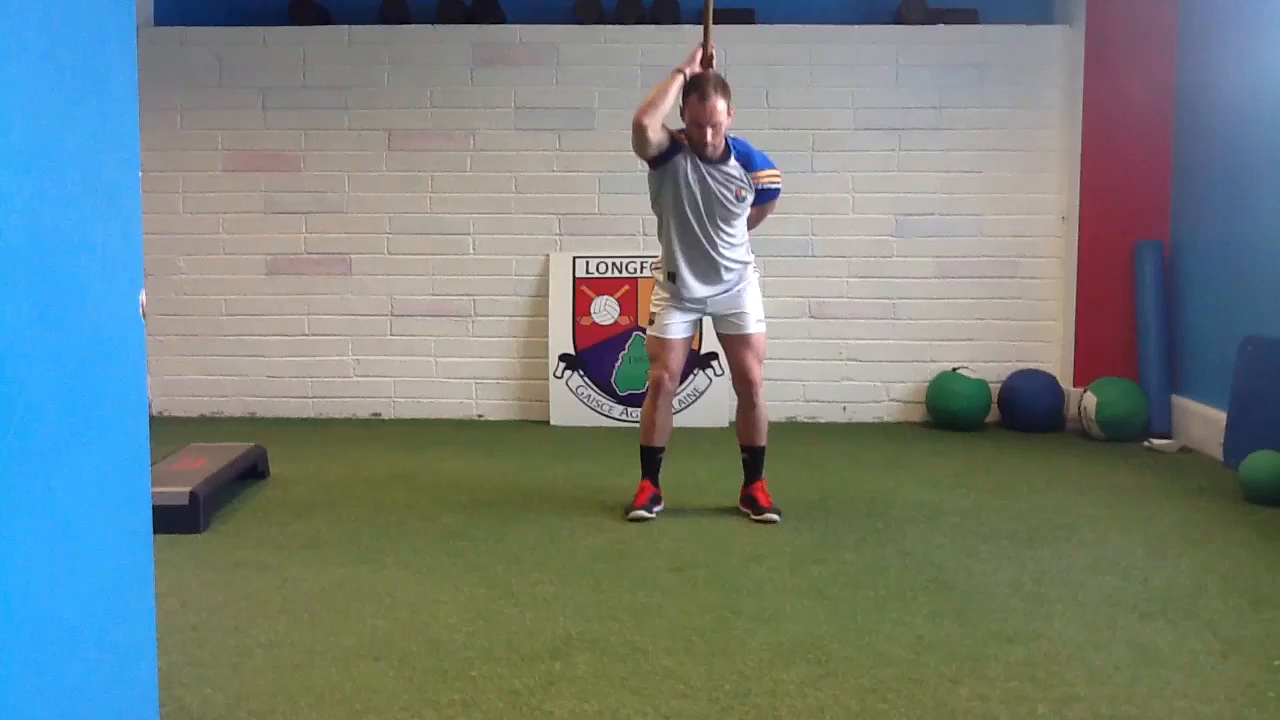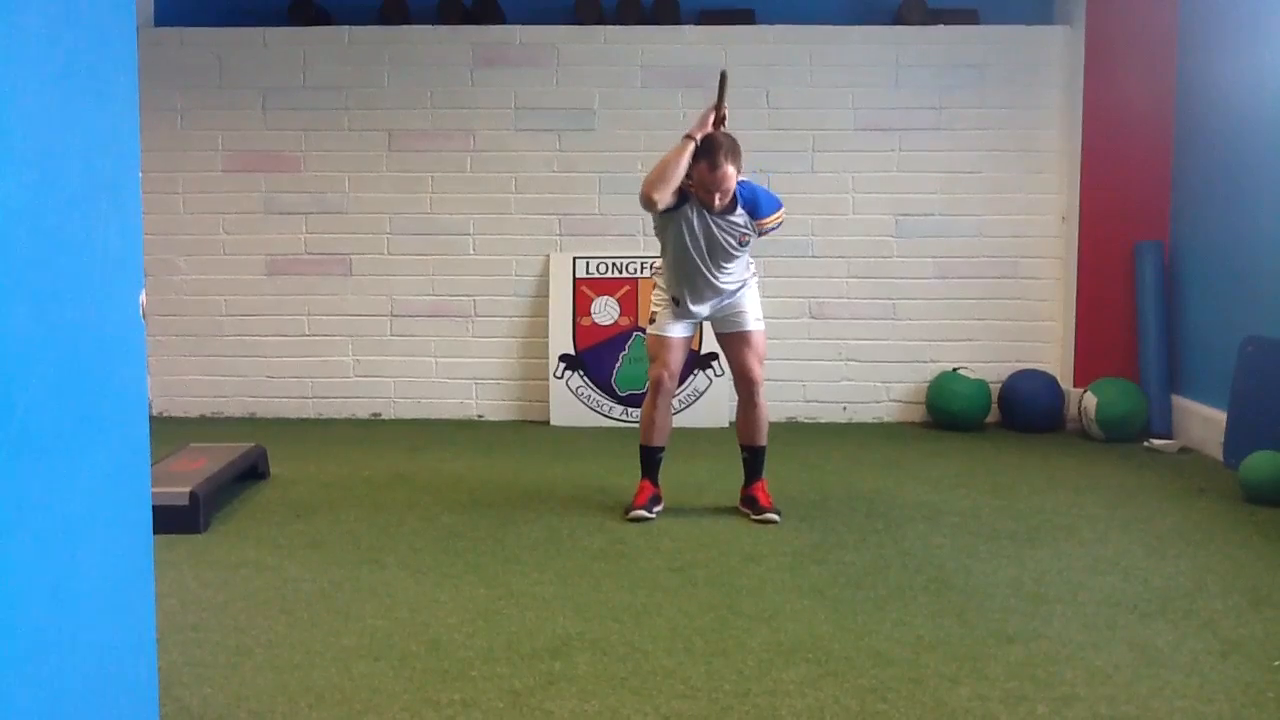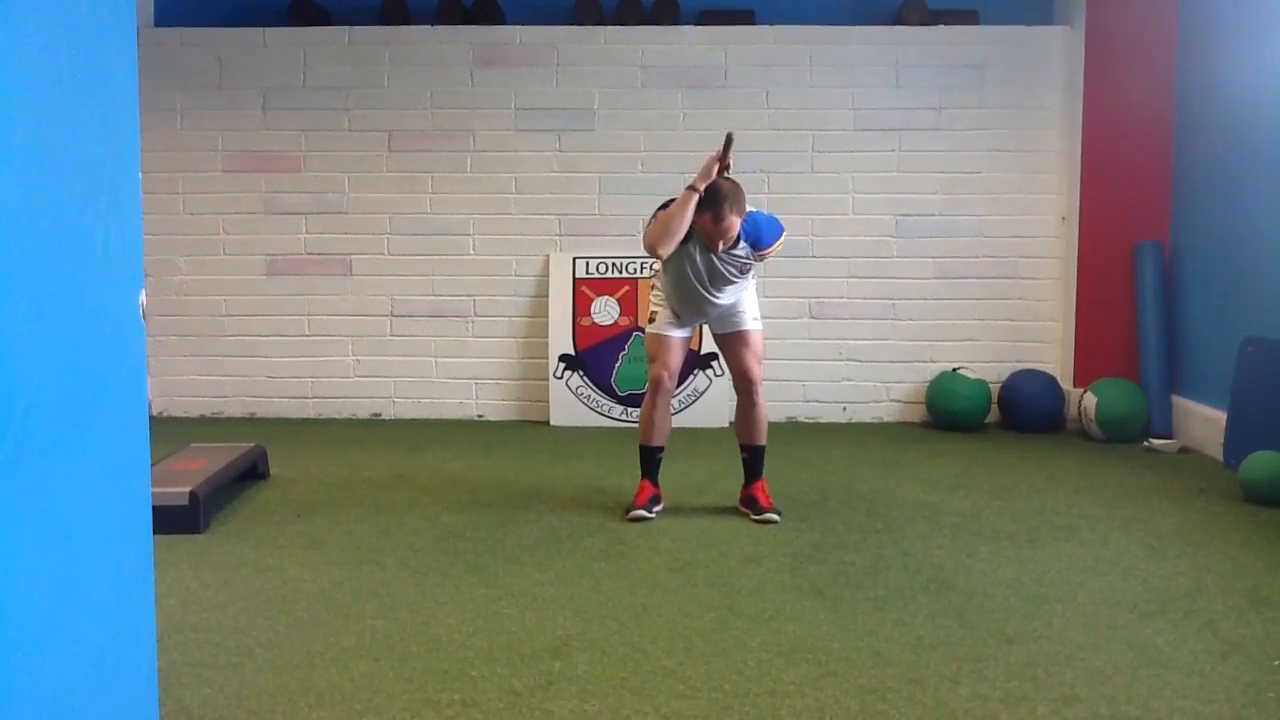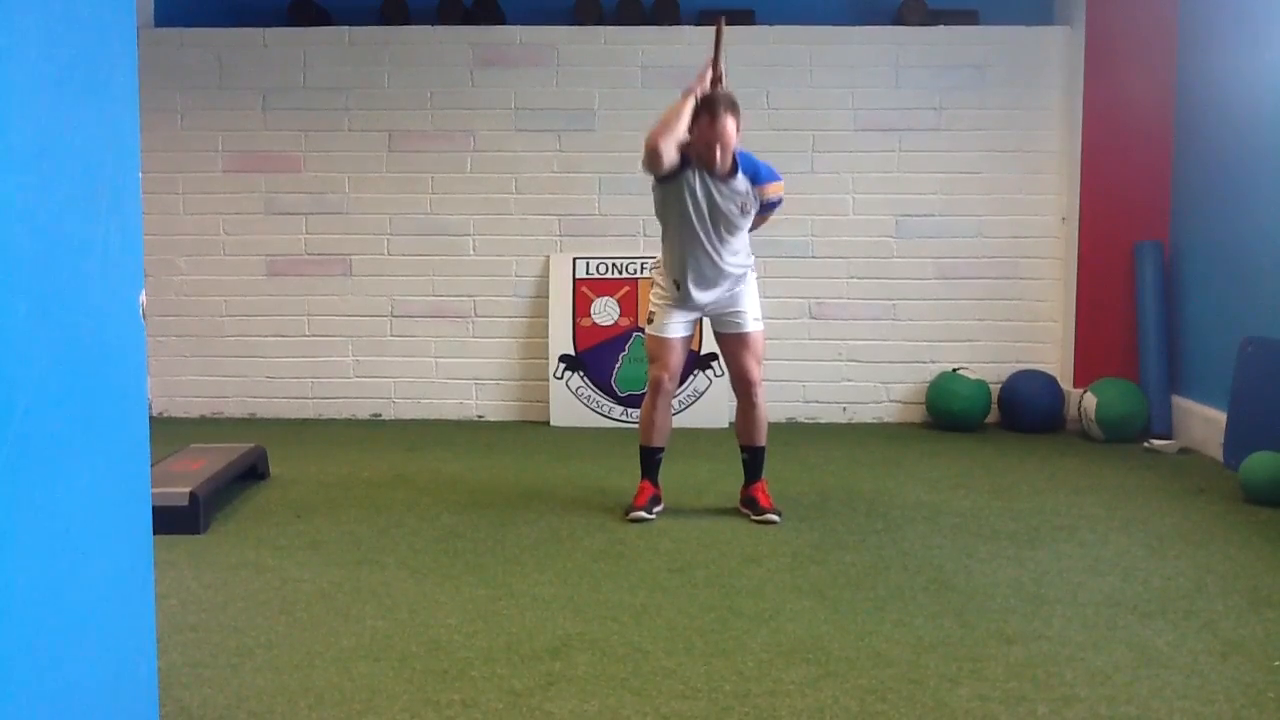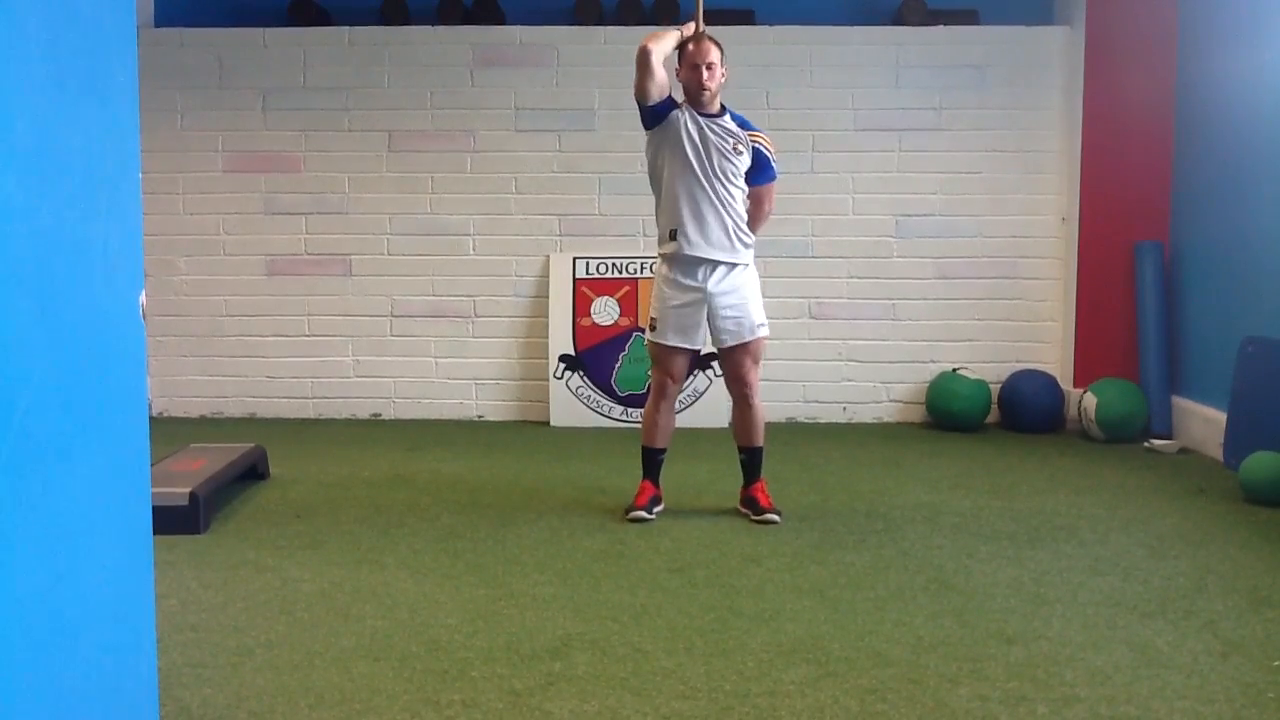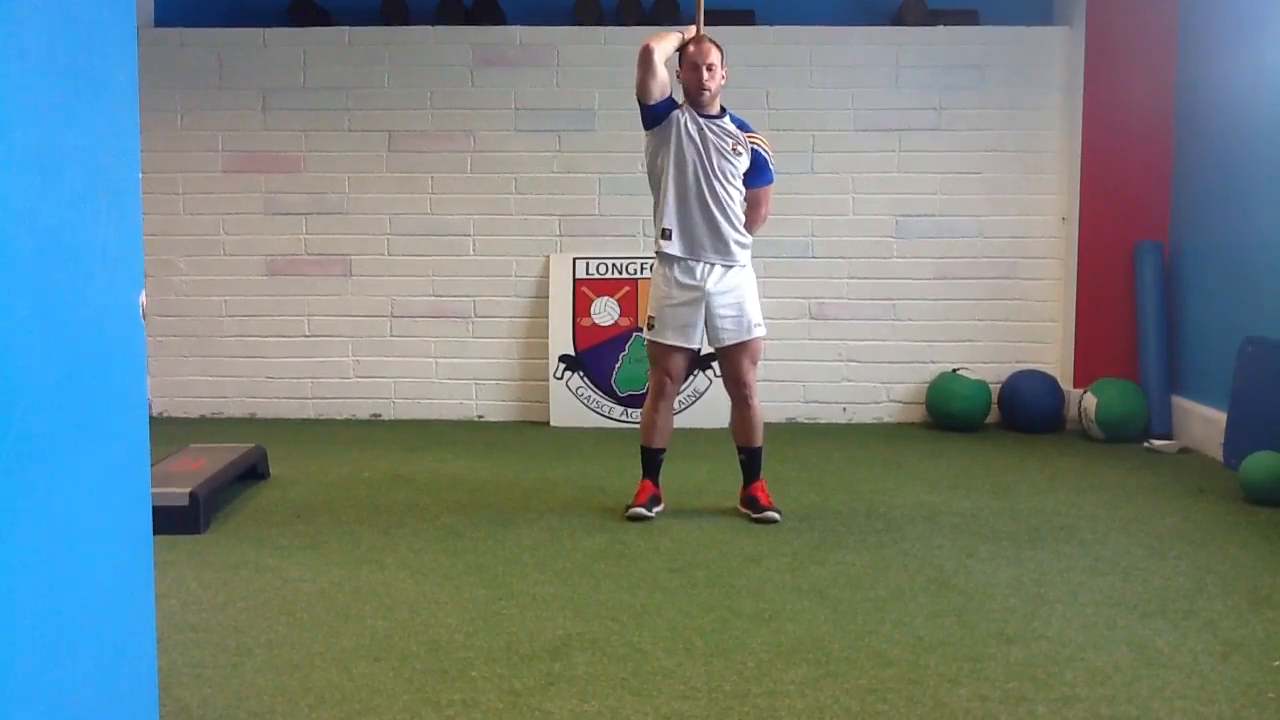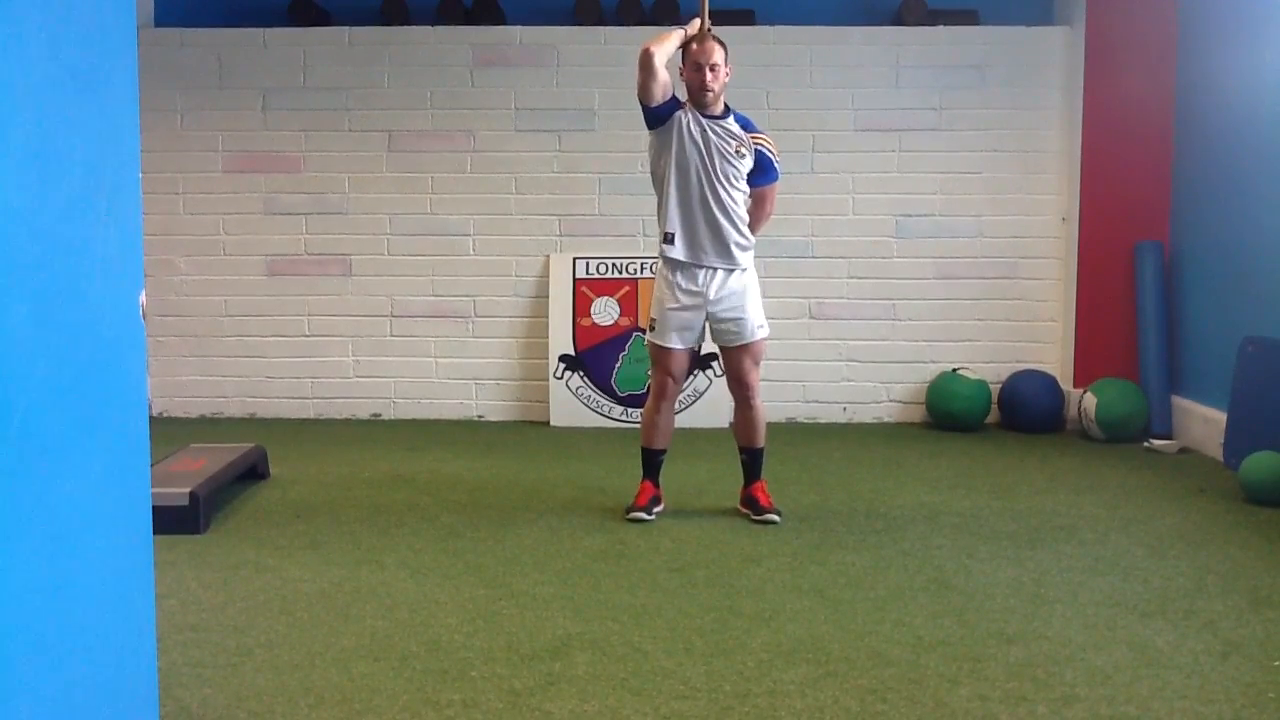
dt=0.5s
person 1, frame 1
left shoulder: (753, 163)
right shoulder: (668, 152)
right elbow: (642, 124)
right wrist: (684, 71)
left hip: (735, 285)
right hip: (676, 285)
left knee: (750, 383)
right knee: (662, 381)
left ankle: (754, 486)
right ankle: (649, 485)
person 1, frame 2
left shoulder: (759, 203)
right shoulder: (675, 194)
right elbow: (650, 196)
right wrist: (693, 136)
left hip: (735, 292)
right hip: (676, 292)
left knee: (752, 382)
right knee: (661, 381)
left ankle: (754, 487)
right ankle: (649, 486)
person 1, frame 3
left shoulder: (760, 230)
right shoulder: (677, 217)
right elbow: (656, 247)
right wrist: (697, 186)
left hip: (733, 299)
right hip: (675, 299)
left knee: (751, 382)
right knee: (660, 382)
left ankle: (754, 487)
right ankle: (648, 487)
person 1, frame 4
left shoulder: (758, 176)
right shoulder: (674, 163)
right elbow: (655, 147)
right wrist: (693, 93)
left hip: (734, 287)
right hip: (676, 288)
left knee: (750, 384)
right knee: (661, 383)
left ankle: (754, 487)
right ankle: (649, 486)
person 1, frame 5
left shoulder: (749, 136)
right shoulder: (665, 119)
left elbow: (763, 203)
right elbow: (646, 55)
right wrist: (682, 33)
left hip: (736, 274)
right hip: (678, 274)
left knee: (745, 386)
right knee: (665, 385)
left ankle: (753, 488)
right ankle: (649, 487)
person 1, frame 6
left shoulder: (747, 137)
right shoulder: (665, 119)
left elbow: (759, 206)
right elbow: (650, 53)
right wrist: (683, 34)
left hip: (733, 274)
right hip: (675, 274)
left knee: (744, 386)
right knee: (663, 384)
left ankle: (753, 487)
right ankle: (649, 486)
person 1, frame 7
left shoulder: (752, 136)
right shoulder: (668, 118)
left elbow: (764, 202)
right elbow: (649, 57)
right wrist: (686, 31)
left hip: (736, 277)
right hip: (678, 275)
left knee: (747, 387)
right knee: (664, 386)
left ankle: (753, 487)
right ankle: (649, 487)
